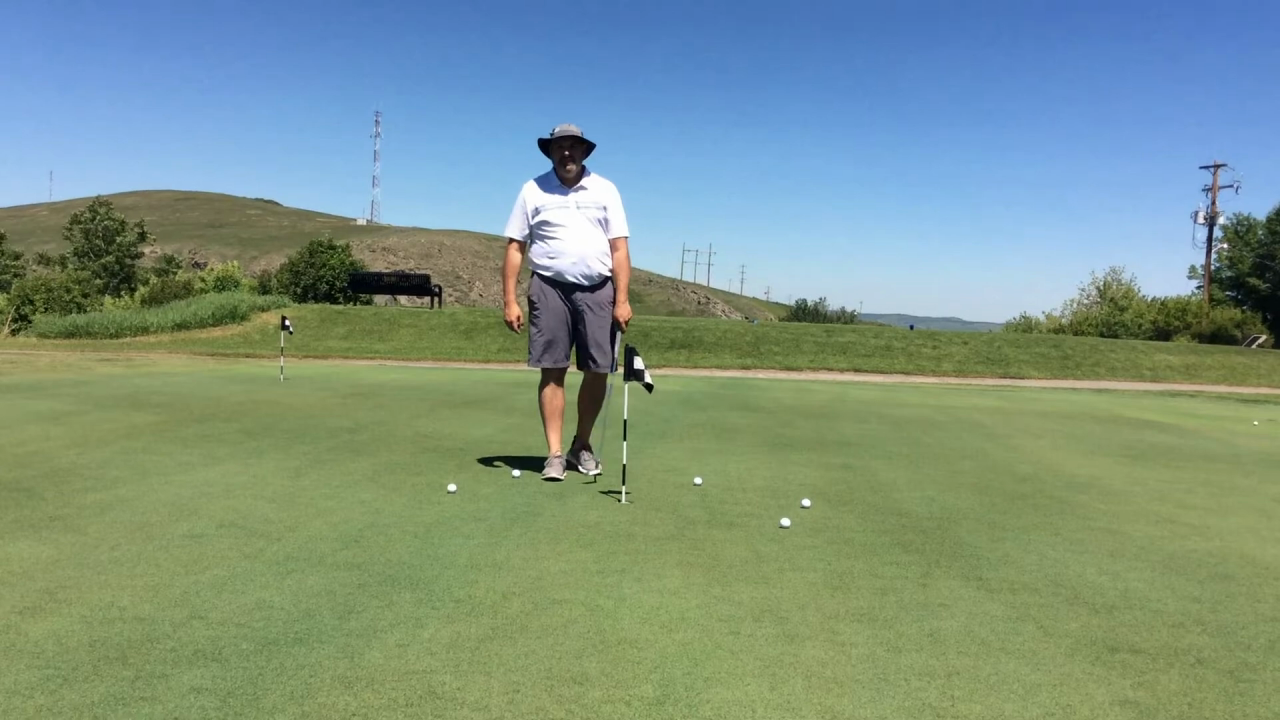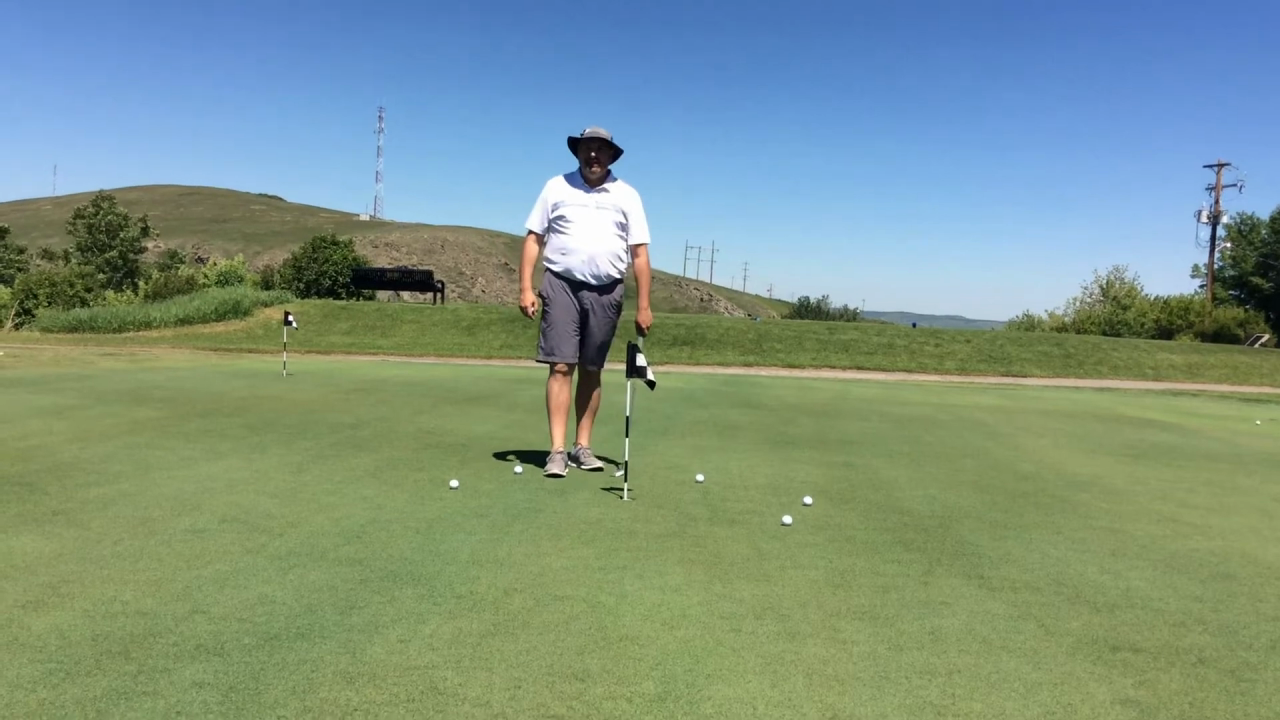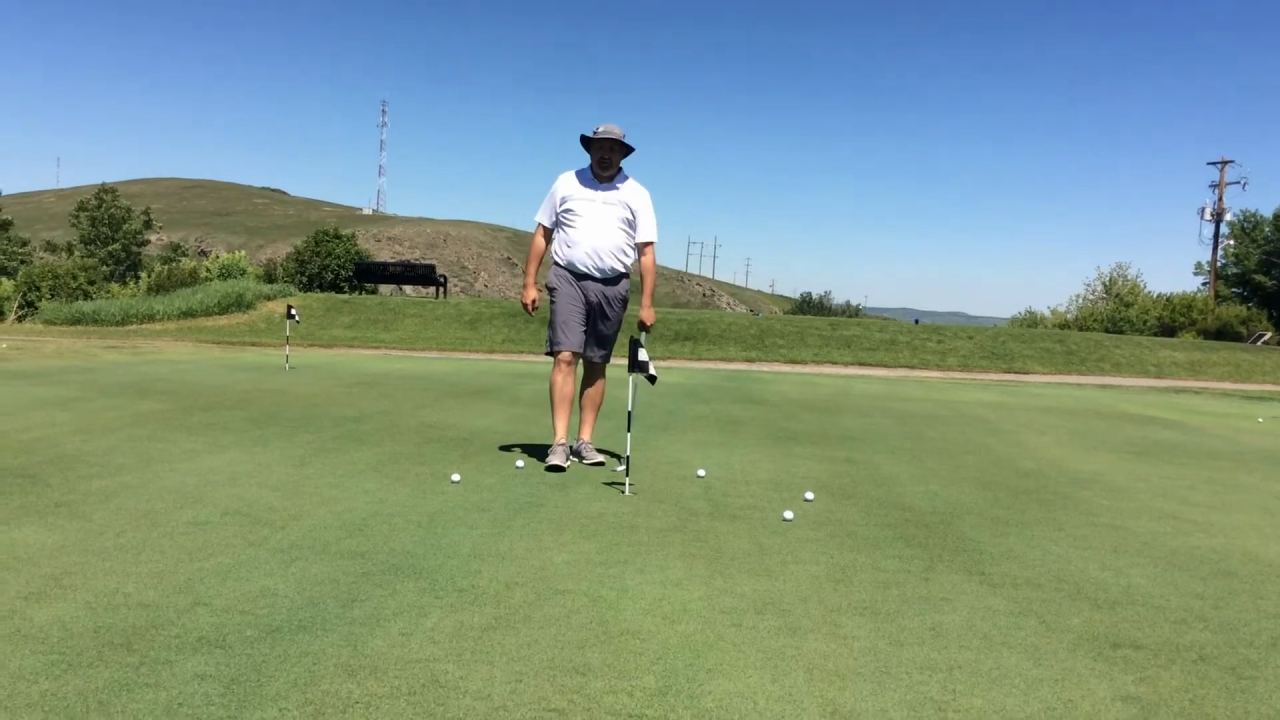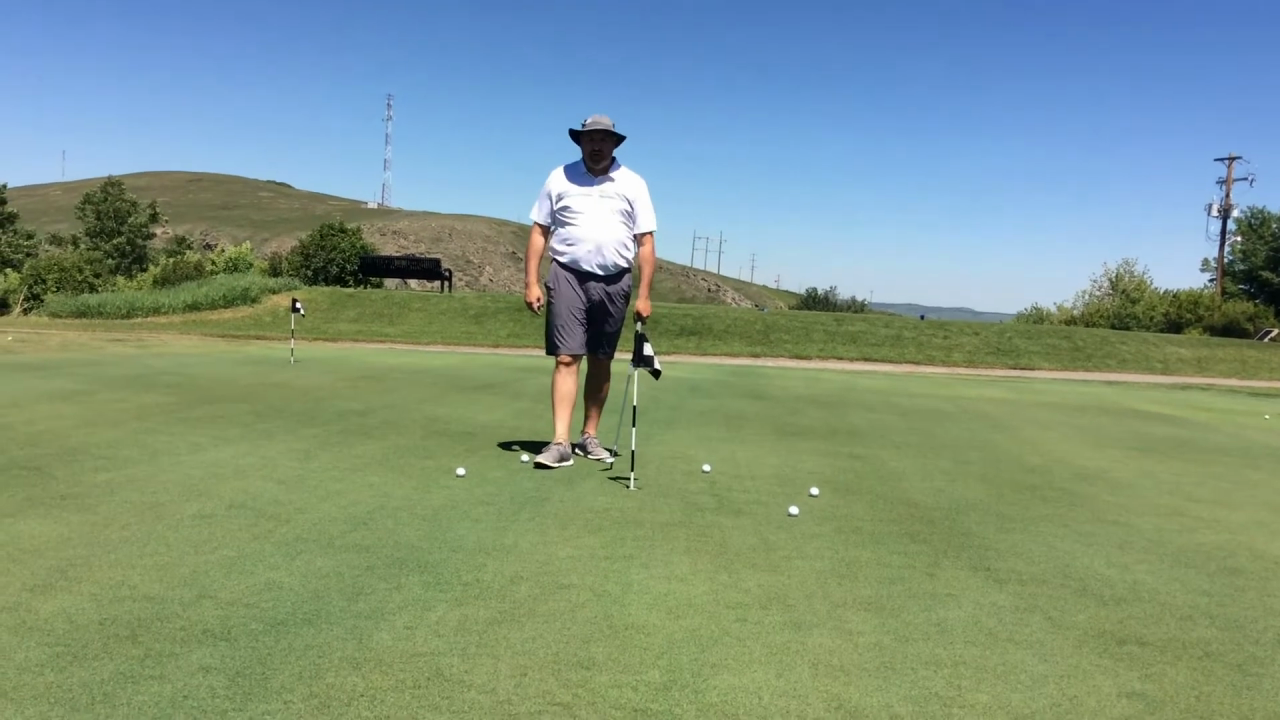
dt=0.5s
person 1, frame 1
left shoulder: (605, 190)
right shoulder: (532, 191)
left elbow: (619, 248)
right elbow: (515, 247)
left wrist: (622, 300)
right wrist: (510, 300)
left hip: (597, 291)
right hip: (551, 289)
left knee: (598, 372)
right knee: (552, 372)
left ankle: (582, 446)
right ankle: (555, 454)
person 1, frame 2
left shoulder: (627, 195)
right shoulder: (556, 187)
left elbow: (639, 253)
right elbow: (533, 239)
left wrist: (643, 305)
right wrist: (526, 288)
left hip: (606, 292)
right hip: (562, 286)
left knee: (591, 371)
right knee: (561, 367)
left ankle: (582, 446)
right ankle: (557, 450)
person 1, frame 3
left shoulder: (637, 194)
right shoulder: (566, 183)
left elbow: (646, 252)
right elbow: (542, 234)
left wrist: (647, 304)
right wrist: (529, 283)
left hip: (612, 286)
right hip: (569, 279)
left knee: (596, 365)
right knee: (566, 357)
left ankle: (584, 441)
right ankle: (560, 443)
person 1, frame 4
left shoulder: (633, 183)
right shoulder: (559, 178)
left elbow: (645, 242)
right elbow: (539, 232)
left wrist: (644, 294)
right wrist: (532, 281)
left hip: (614, 282)
right hip: (568, 277)
left knee: (601, 361)
right knee: (566, 359)
left ankle: (589, 435)
right ankle: (561, 442)
